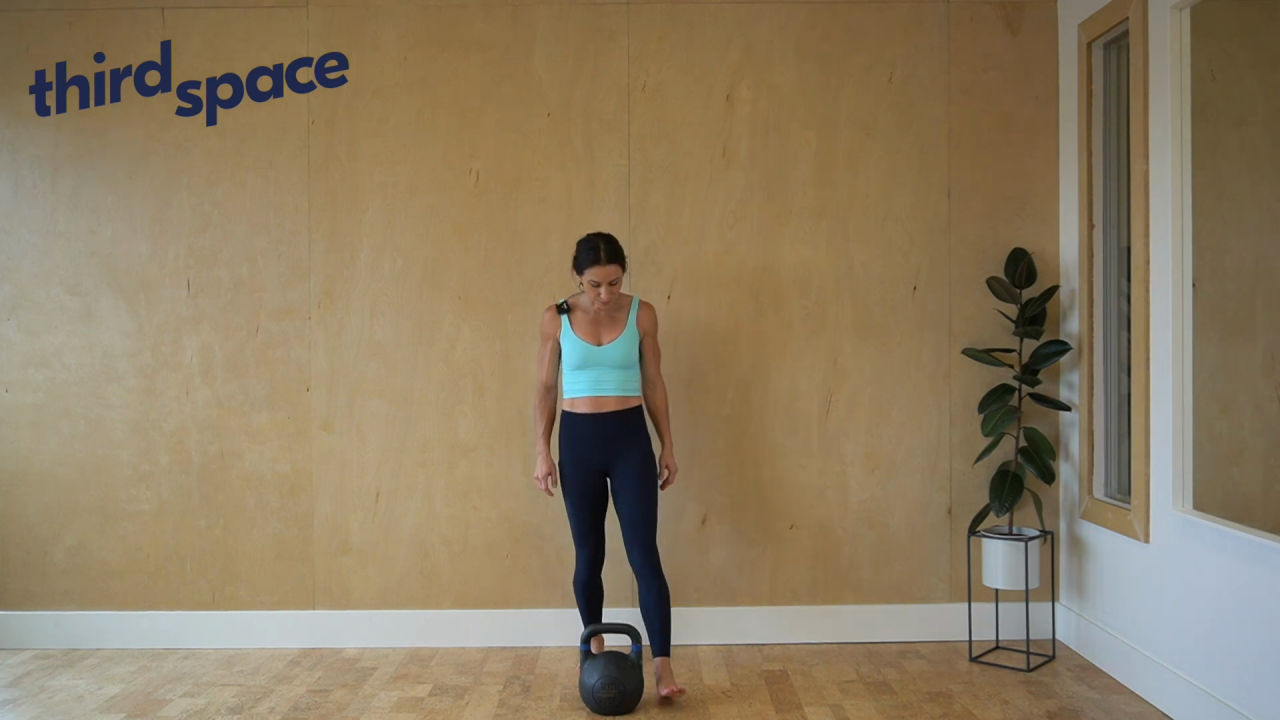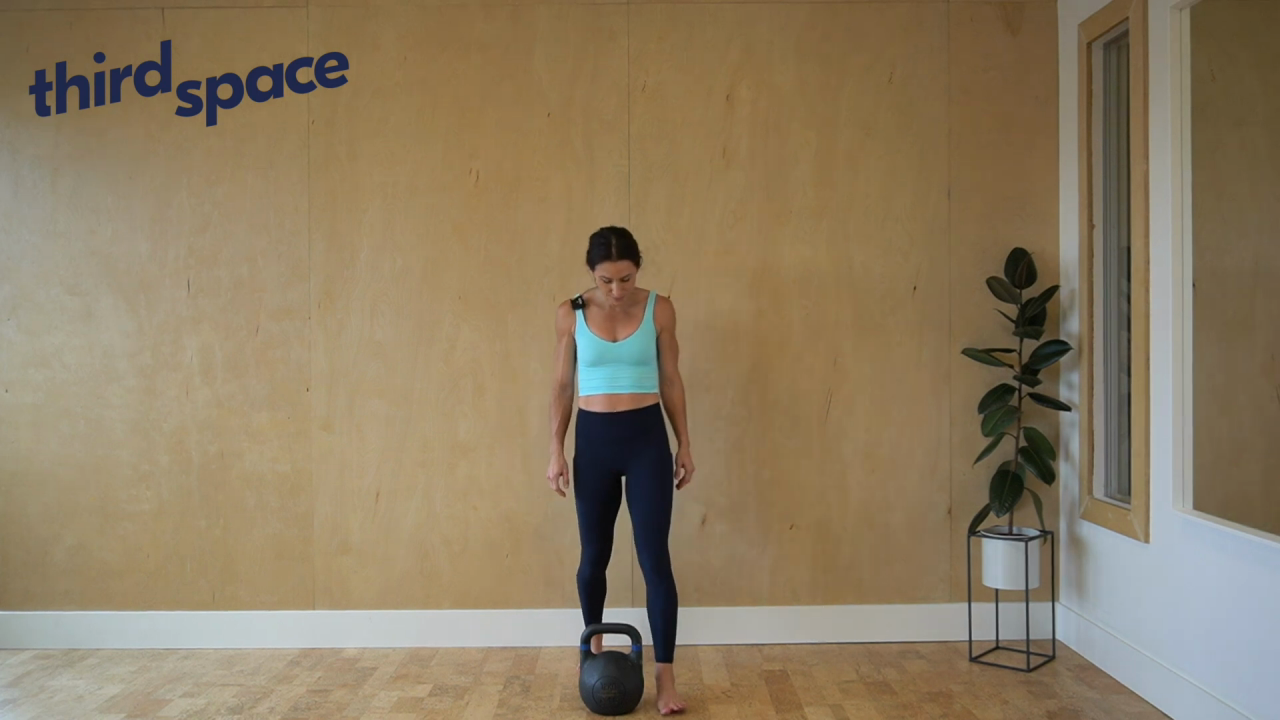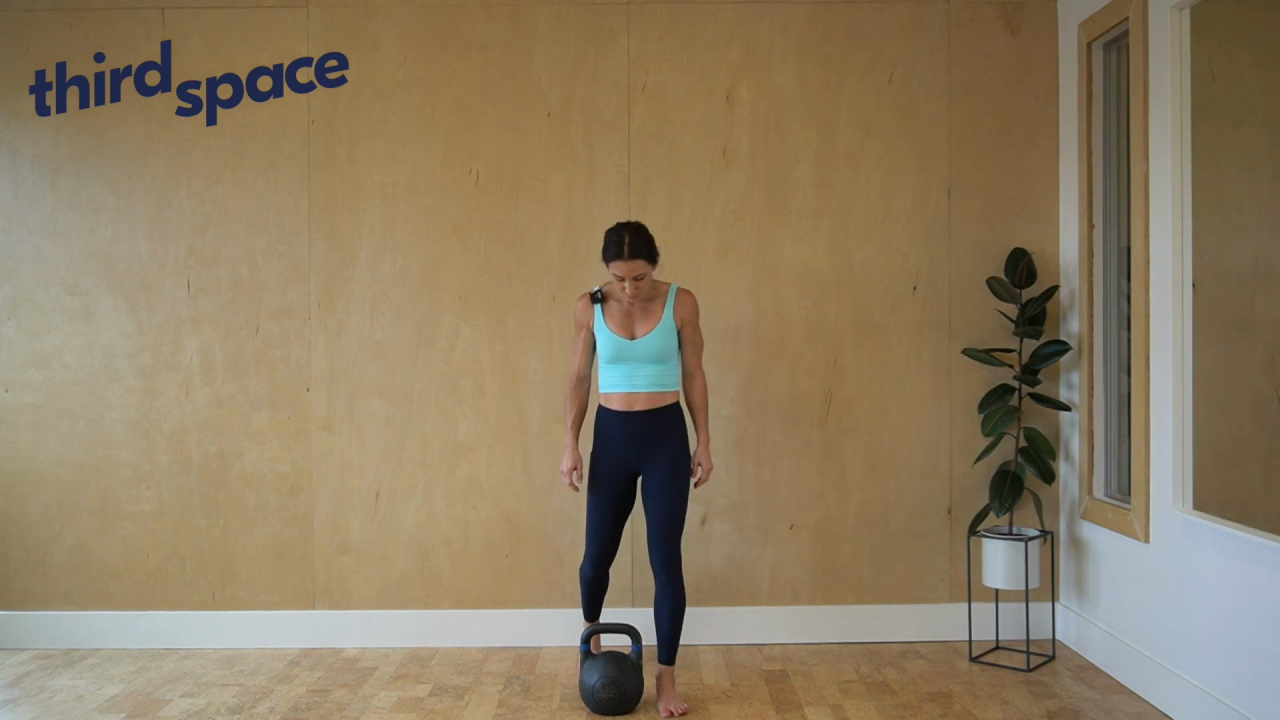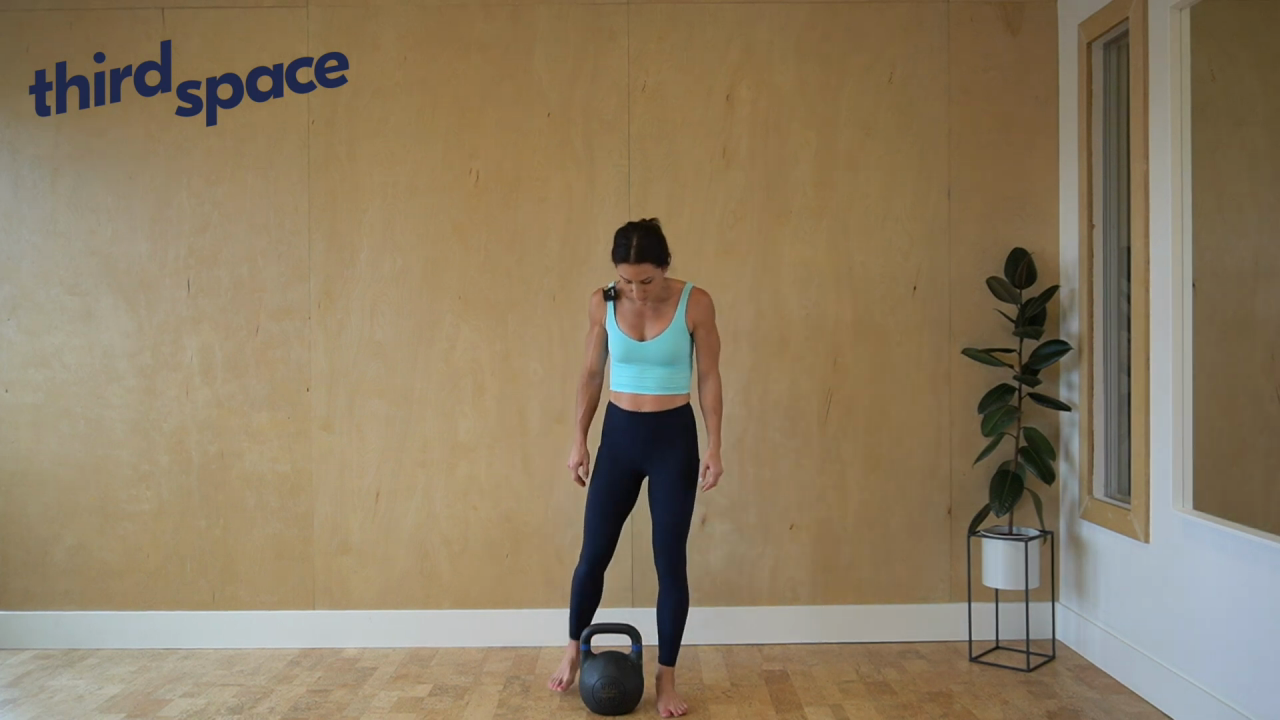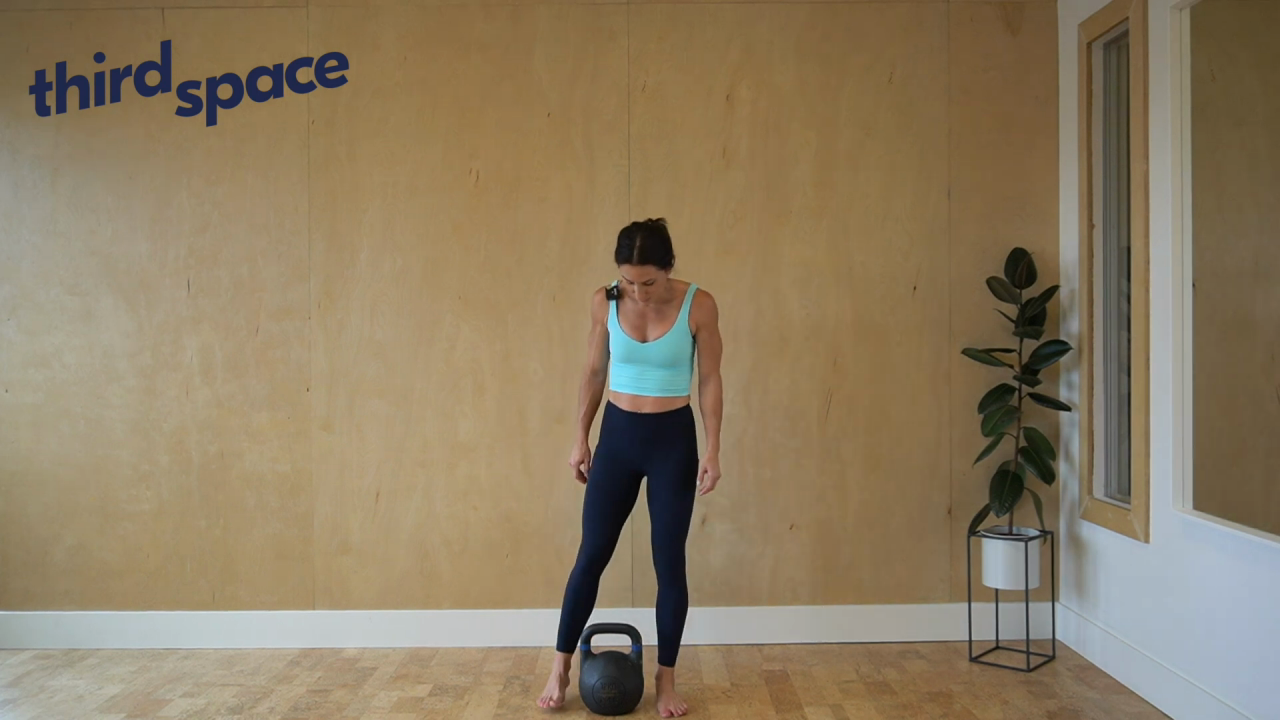
dt=0.2s
person 1, frame 1
left shoulder: (642, 314)
right shoulder: (556, 317)
left elbow: (653, 384)
right elbow: (546, 387)
left wrist: (668, 445)
right wrist: (542, 450)
left hip: (630, 438)
right hip: (578, 440)
left knee: (644, 555)
right knee: (588, 554)
left ankle: (662, 667)
right ankle: (595, 645)
person 1, frame 2
left shoulder: (659, 309)
right shoulder: (571, 313)
left elbow: (671, 381)
right elbow: (562, 385)
left wrist: (684, 444)
right wrist: (556, 451)
left hip: (648, 437)
right hip: (594, 438)
left knee: (654, 557)
right knee: (594, 555)
left ankle: (664, 675)
right ankle: (595, 643)
person 1, frame 3
left shoulder: (681, 303)
right shoulder: (589, 306)
left elbow: (694, 376)
right elbow: (580, 378)
left wrist: (703, 442)
right wrist: (570, 444)
left hip: (666, 437)
right hip: (611, 436)
left knee: (666, 559)
right knee: (597, 554)
left ankle: (666, 677)
right ankle: (592, 636)
person 1, frame 4
left shoulder: (695, 303)
right shoulder: (602, 302)
left elbow: (709, 378)
right elbow: (591, 373)
left wrist: (713, 447)
right wrist: (578, 440)
left hip: (673, 438)
right hip: (619, 435)
left knee: (670, 561)
right knee: (594, 554)
left ankle: (666, 678)
right ankle: (574, 649)
person 1, frame 5
left shoulder: (699, 305)
right shoulder: (605, 301)
left elbow: (710, 381)
right elbow: (594, 372)
left wrist: (712, 451)
right wrist: (580, 439)
left hip: (673, 439)
right hip: (618, 436)
left knee: (669, 563)
right knee: (591, 556)
left ankle: (666, 679)
right ankle: (560, 667)
